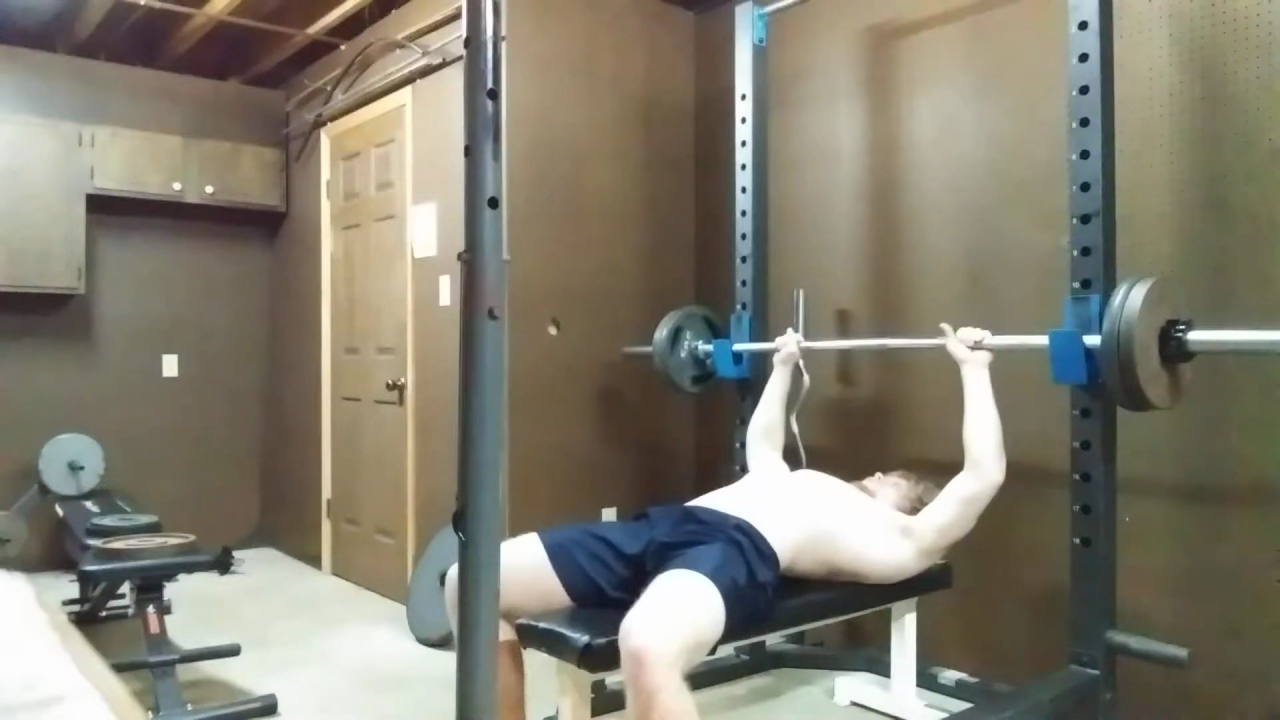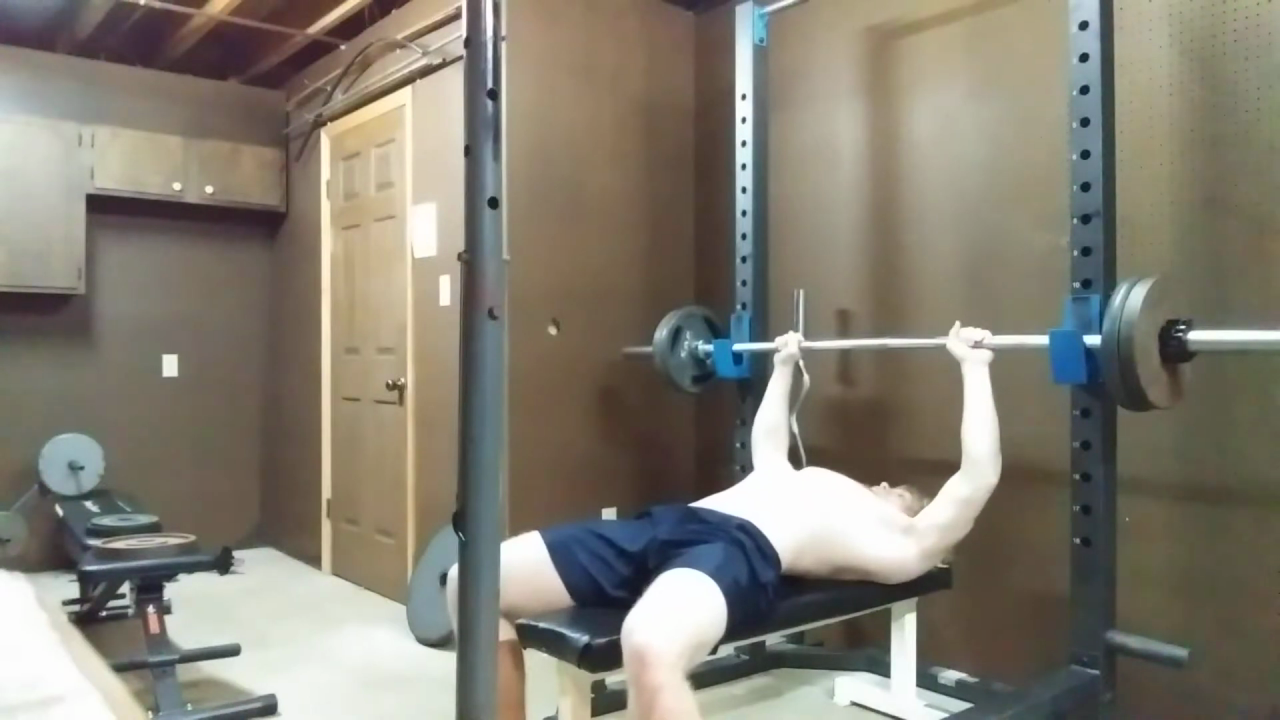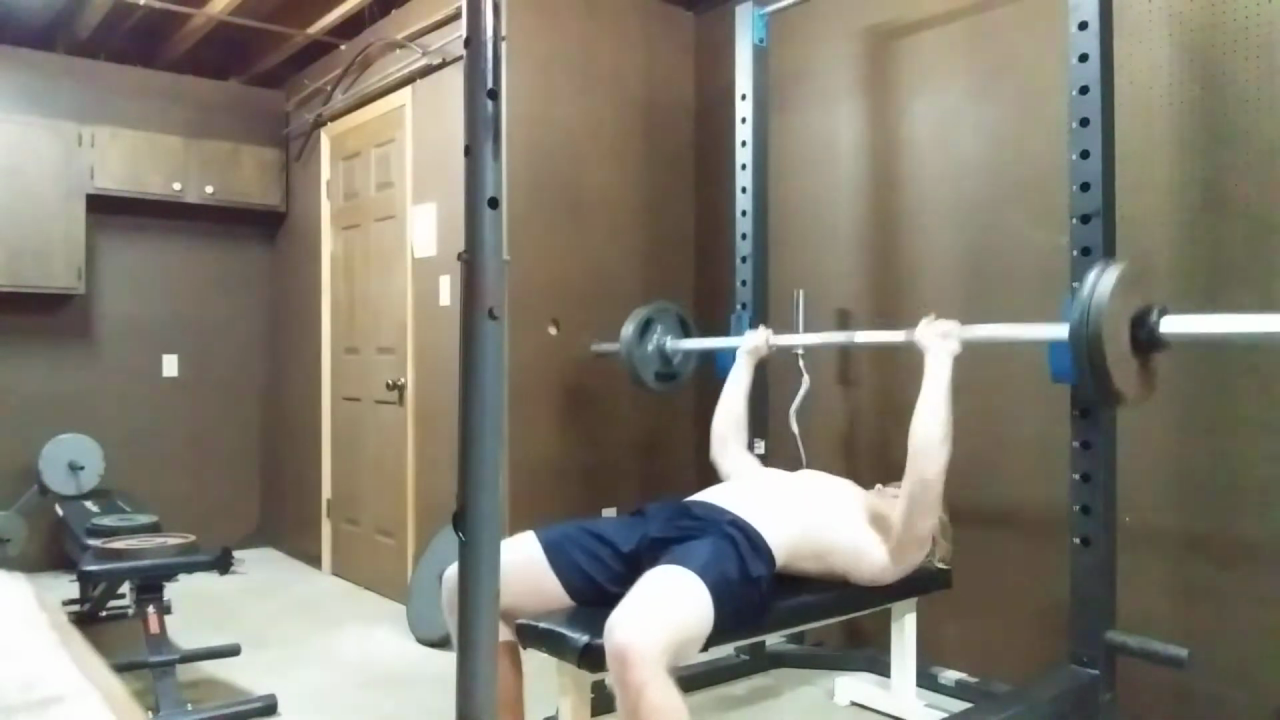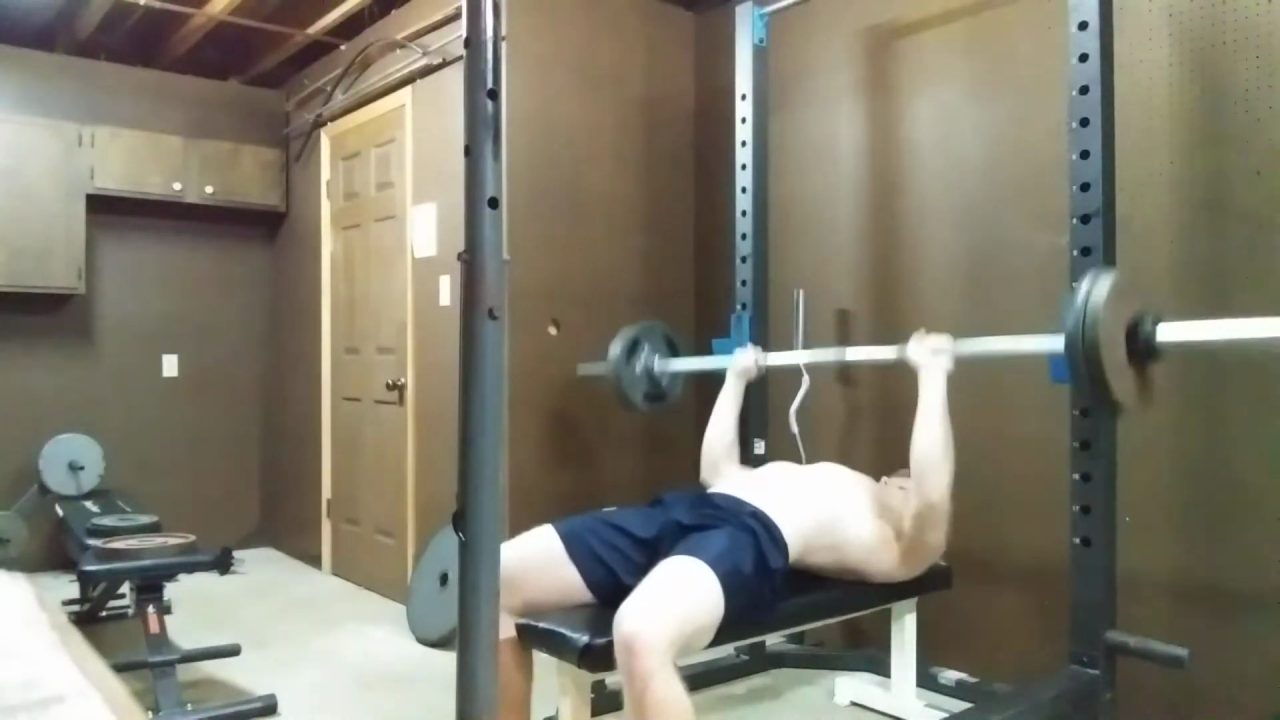
dt=1s
person 1, frame 1
left shoulder: (902, 540)
right shoulder: (805, 495)
left elbow: (983, 475)
right elbow: (761, 446)
left wrist: (973, 370)
right wrist: (782, 368)
left hip: (742, 551)
right hip: (670, 526)
left knee: (647, 648)
person 1, frame 2
left shoulder: (904, 544)
right shoulder: (809, 494)
left elbow: (978, 477)
right elbow: (767, 447)
left wrist: (972, 367)
right wrist: (784, 367)
left hip: (744, 550)
right hip: (672, 525)
left knee: (650, 648)
person 1, frame 3
left shoulder: (888, 554)
right shoulder: (822, 513)
left elbow: (928, 477)
right elbow: (728, 452)
left wrist: (937, 362)
right wrist: (745, 360)
left knee: (633, 648)
right knee: (465, 584)
person 1, frame 4
left shoulder: (899, 552)
right shoulder: (822, 504)
left elbow: (933, 496)
right elbow: (717, 473)
left wrist: (931, 378)
right wrist: (735, 379)
left knee: (641, 637)
